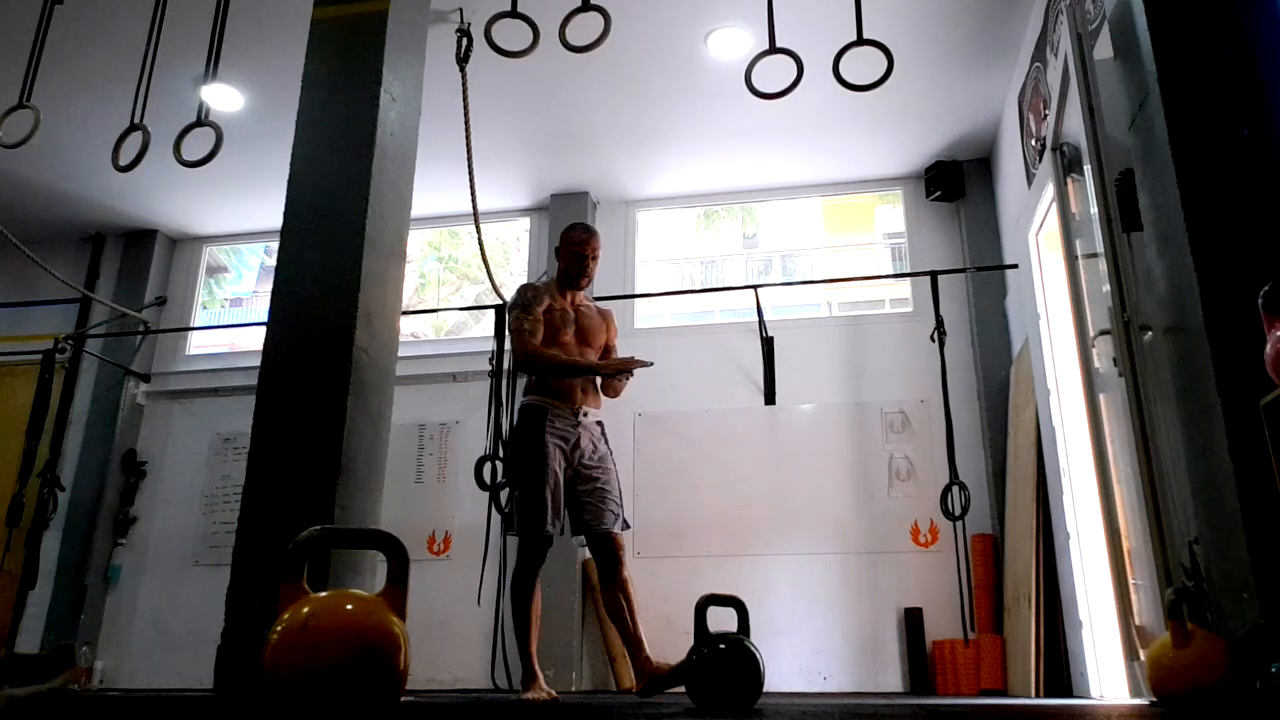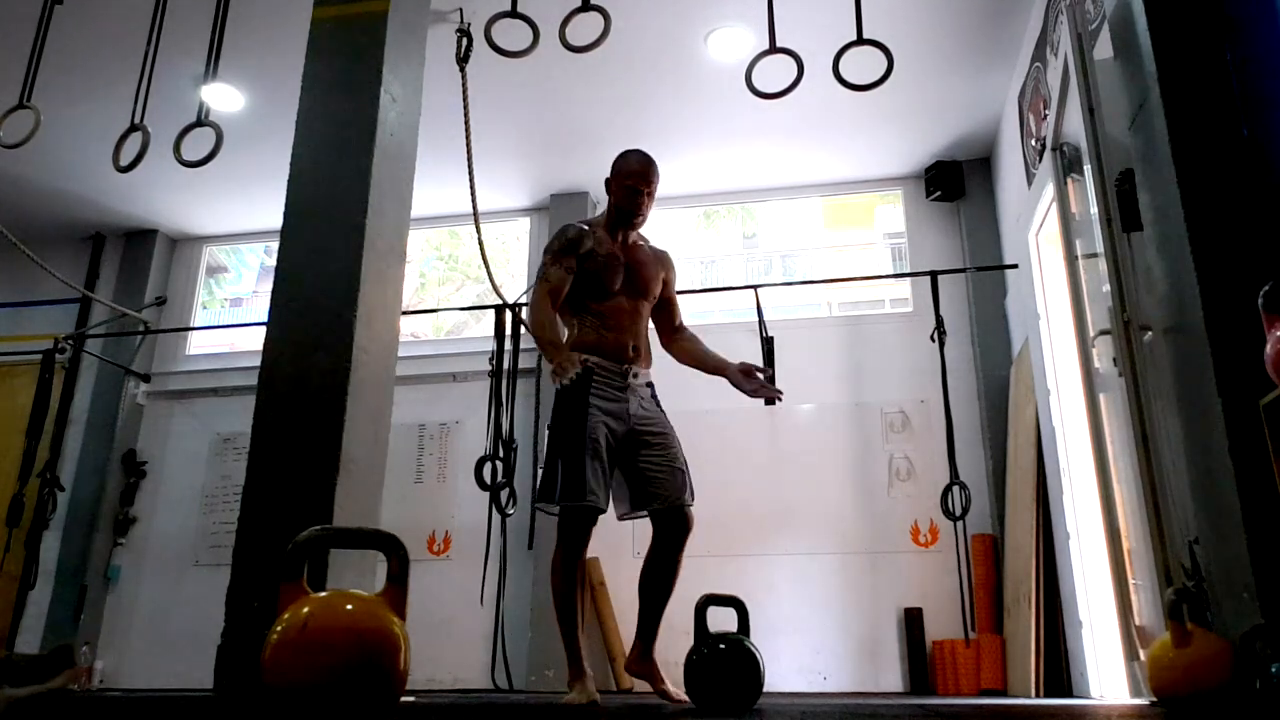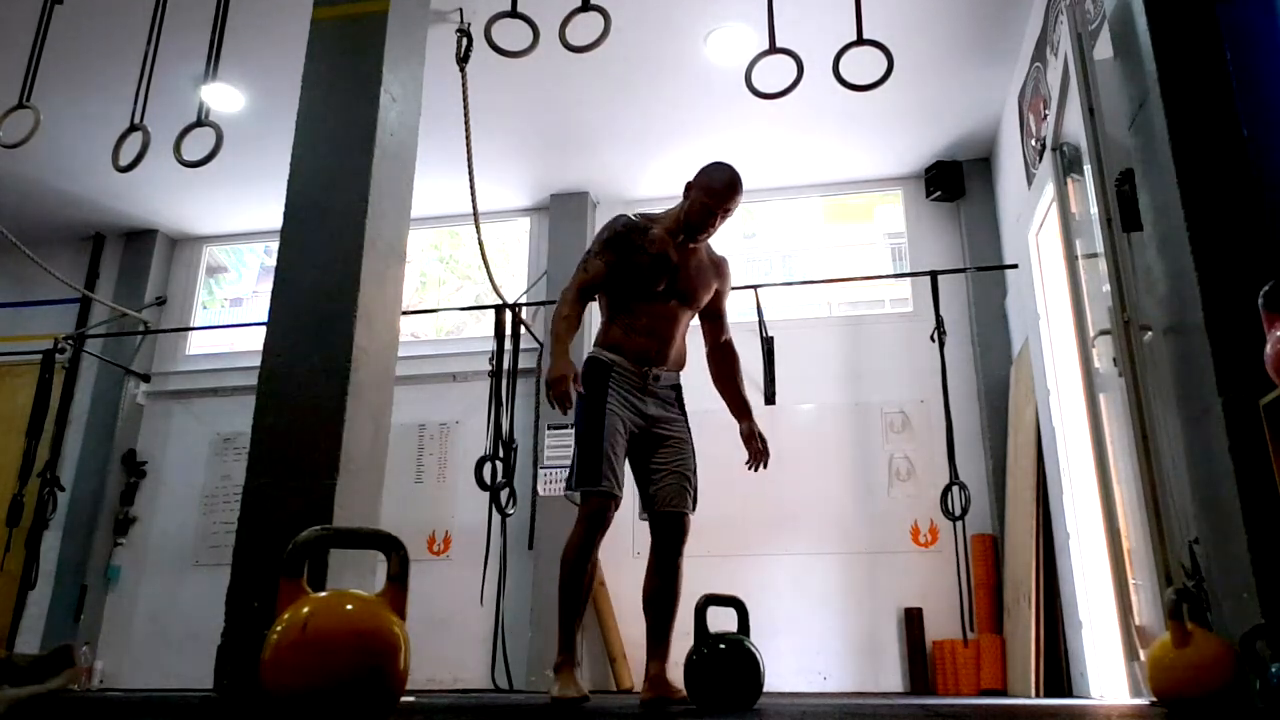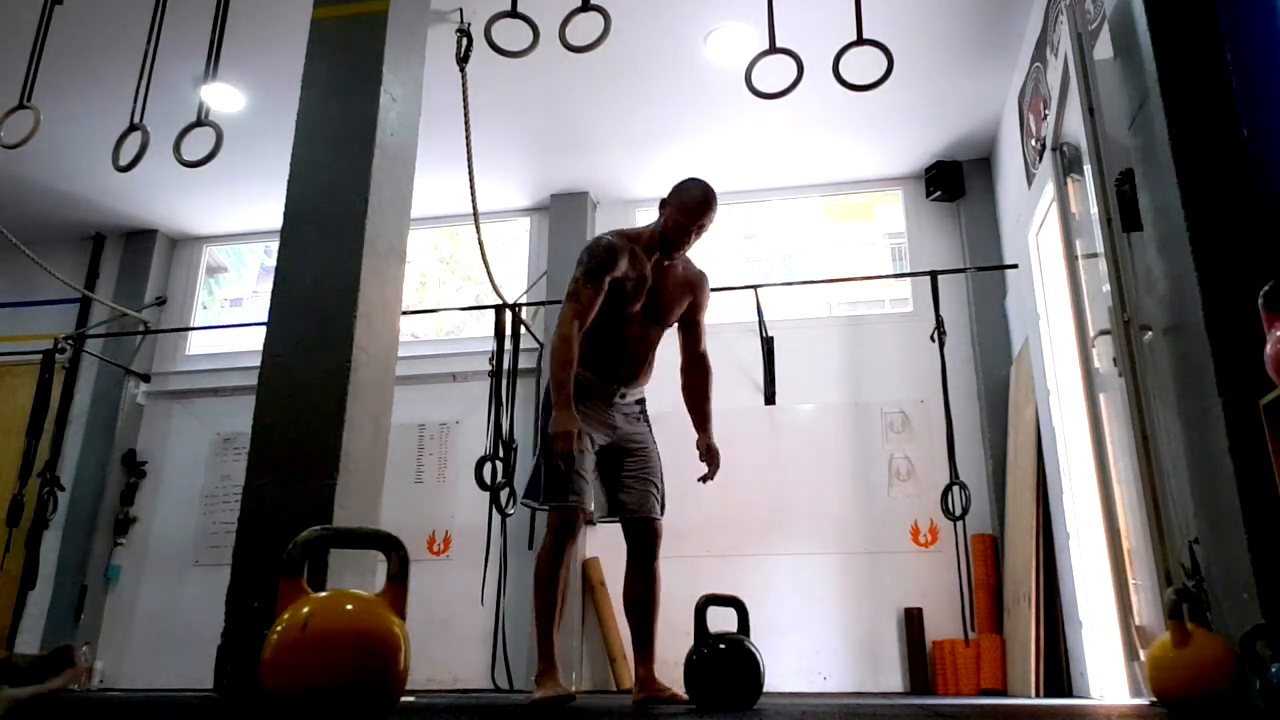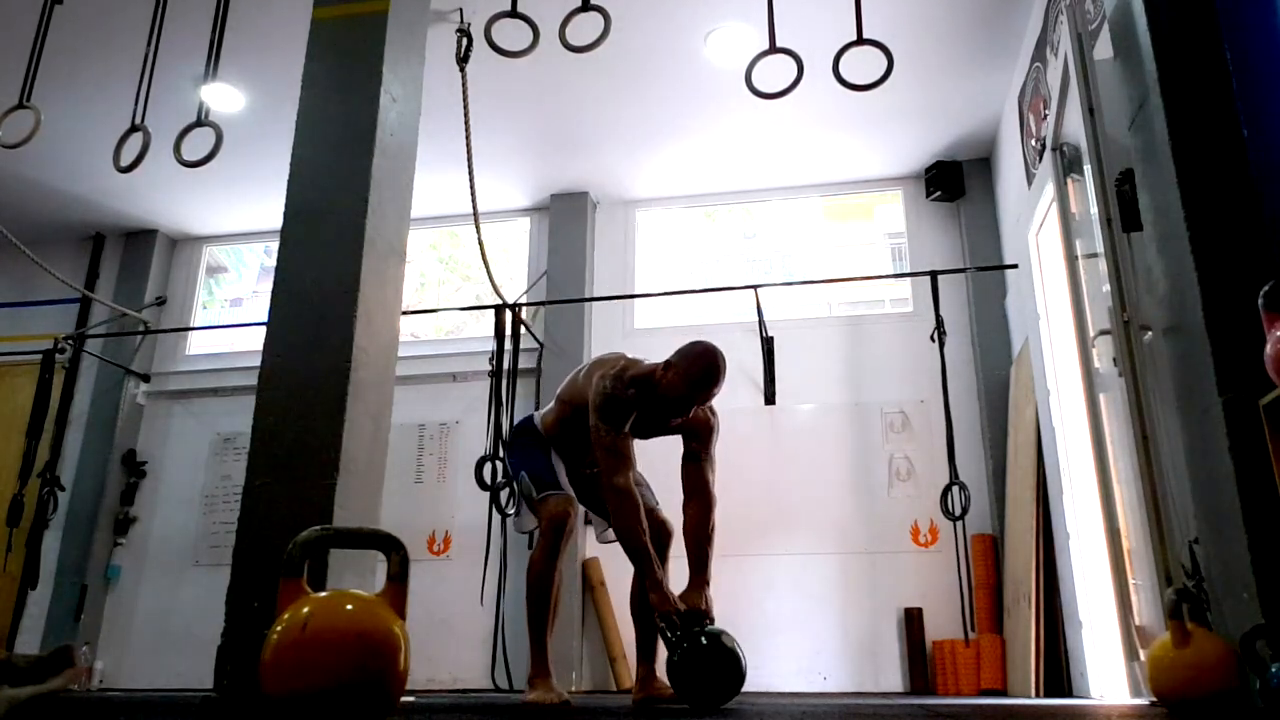
dt=1s
person 1, frame 1
left shoulder: (603, 317)
right shoulder: (534, 297)
right elbow: (524, 353)
left wrist: (616, 377)
right wrist: (595, 367)
left hip: (592, 428)
right hip: (545, 420)
left knee: (610, 549)
right knee: (534, 547)
left ankle: (642, 665)
right ankle: (531, 675)
person 1, frame 2
left shoulder: (658, 260)
right shoulder: (575, 240)
left elbow: (674, 334)
right elbow: (542, 306)
left wrist: (727, 371)
right wrist: (557, 351)
left hip: (641, 394)
right hip: (588, 388)
left knee: (677, 518)
right knee: (577, 523)
left ankle: (643, 652)
right ankle: (578, 675)
person 1, frame 3
left shoulder: (715, 268)
right shoulder: (628, 232)
left elbow: (720, 348)
right elbow: (576, 293)
left wrist: (746, 420)
right wrist: (559, 354)
left hip: (667, 395)
right hip: (612, 378)
left knee: (673, 530)
right knee: (596, 510)
left ankle: (656, 675)
right ankle: (565, 662)
person 1, frame 4
left shoulder: (693, 282)
right shoulder: (610, 251)
left elbow: (696, 360)
right elbow: (569, 327)
left wrist: (705, 432)
right wrist: (562, 408)
left hip: (632, 408)
right hip: (581, 399)
left knee: (647, 535)
right knee: (565, 522)
left ankle: (645, 676)
right ankle: (547, 671)
person 1, frame 5
left shoulder: (701, 420)
right shoulder: (617, 384)
left elbow: (699, 499)
right elbow: (618, 487)
left wrist: (700, 585)
right wrist: (657, 586)
left hip: (595, 459)
right hip: (540, 442)
left knee: (659, 531)
right knee: (560, 515)
left ankle: (646, 677)
right ankle: (539, 674)
